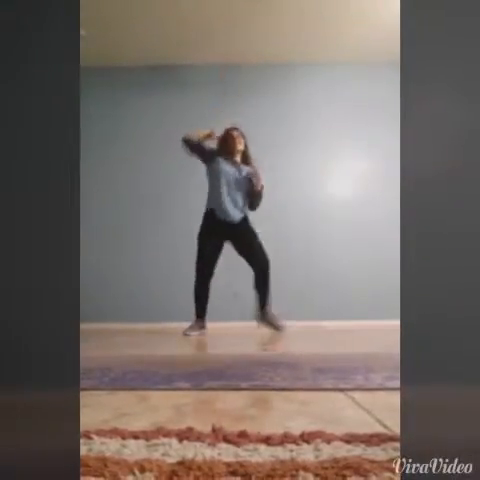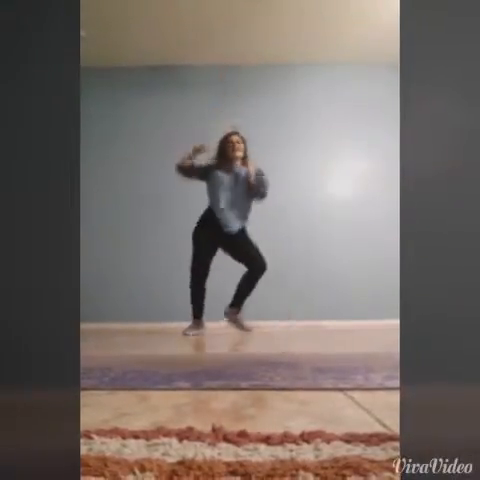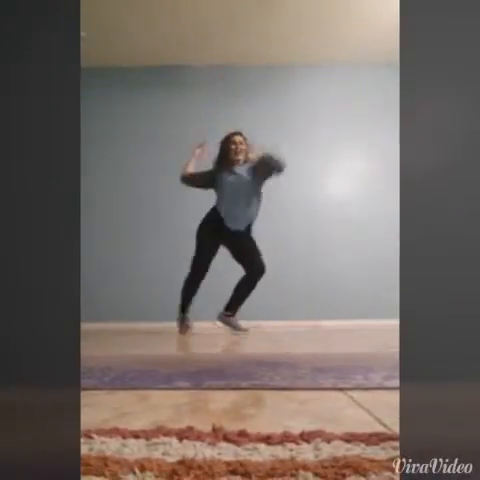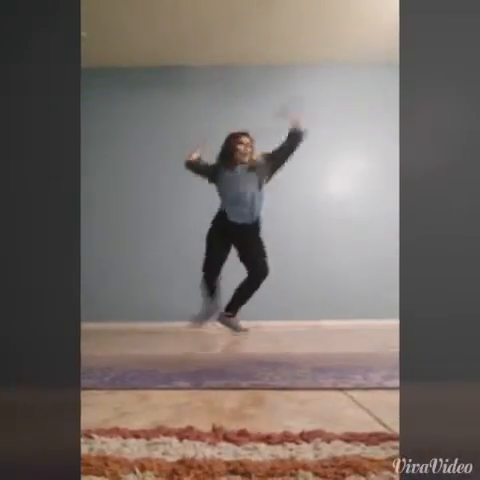
dt=0.1s
person 1, frame 1
left shoulder: (251, 170)
right shoulder: (216, 159)
left elbow: (253, 204)
right elbow: (188, 141)
left wrist: (258, 188)
right wrist: (209, 134)
left hip: (239, 224)
right hip: (214, 223)
left knee: (261, 264)
right knee: (204, 272)
left ankle: (264, 311)
right ankle: (200, 320)
person 1, frame 2
left shoulder: (252, 172)
right shoulder: (214, 171)
left elbow: (260, 193)
right elbow: (182, 169)
left wrist: (252, 175)
right wrist: (195, 153)
left hip: (235, 231)
right hip: (209, 226)
left knee: (258, 265)
right knee: (199, 273)
left ankle: (234, 311)
right ankle: (197, 321)
person 1, frame 3
left shoulder: (256, 169)
right shoulder: (218, 173)
left elbow: (278, 167)
right elbow: (187, 179)
left wrist: (258, 157)
right wrist: (196, 154)
left hip: (241, 232)
right hip: (214, 226)
left knee: (257, 269)
right knee: (198, 270)
left ankle: (228, 313)
right ankle: (183, 316)
person 1, frame 4
left shoulder: (263, 165)
right shoulder: (220, 170)
left elbow: (290, 145)
right elbow: (191, 164)
left wrist: (296, 128)
right wrist: (197, 153)
left hip: (249, 228)
right hip: (223, 225)
left knee: (259, 272)
right knee: (211, 270)
left ankle: (229, 314)
right ankle: (211, 305)
